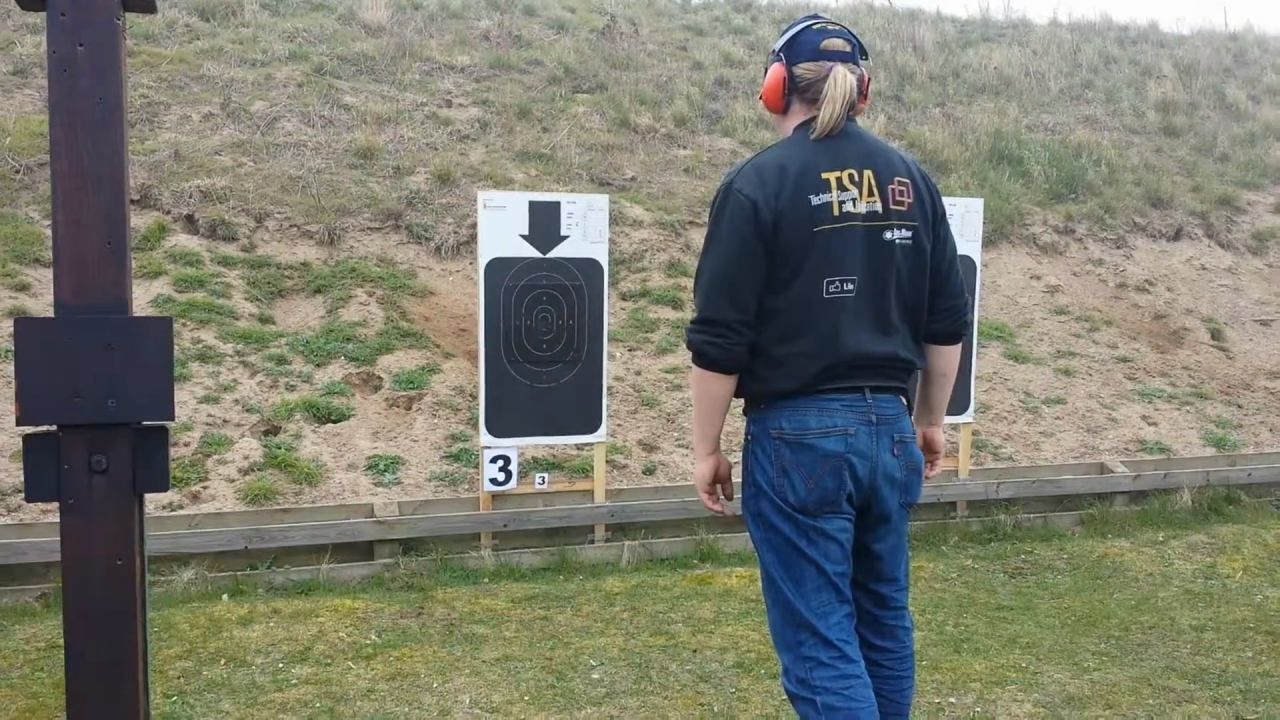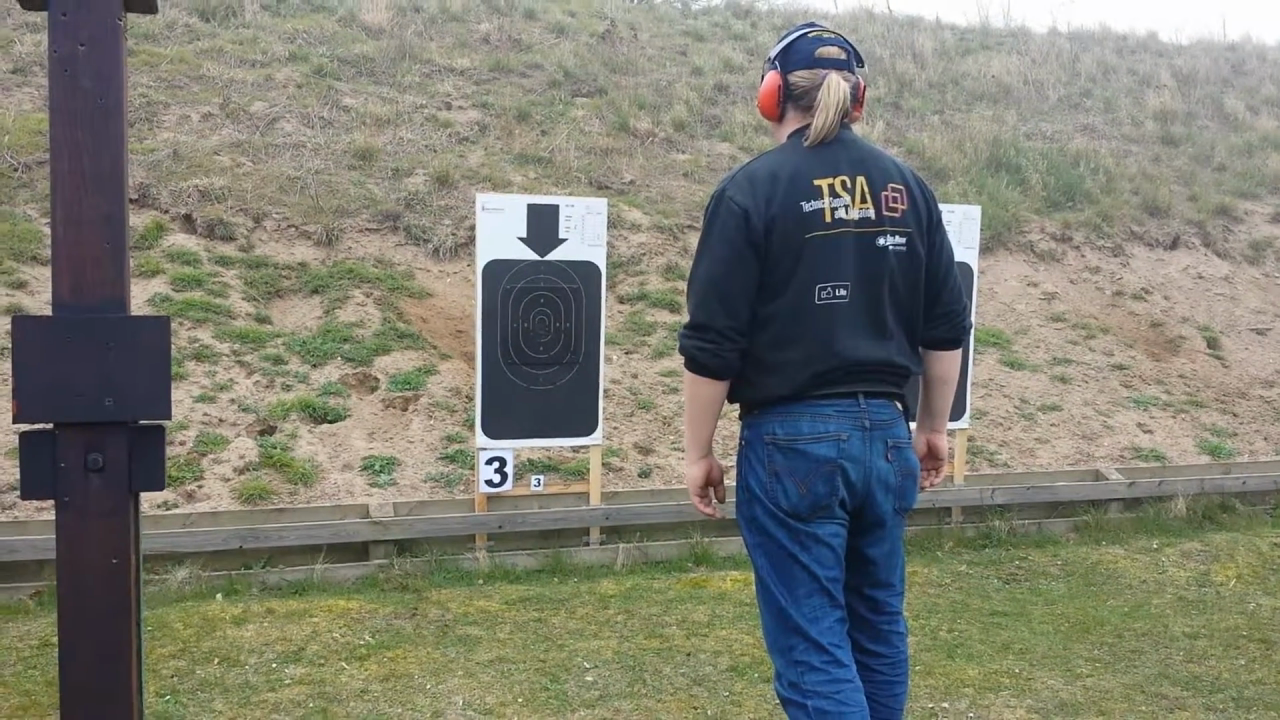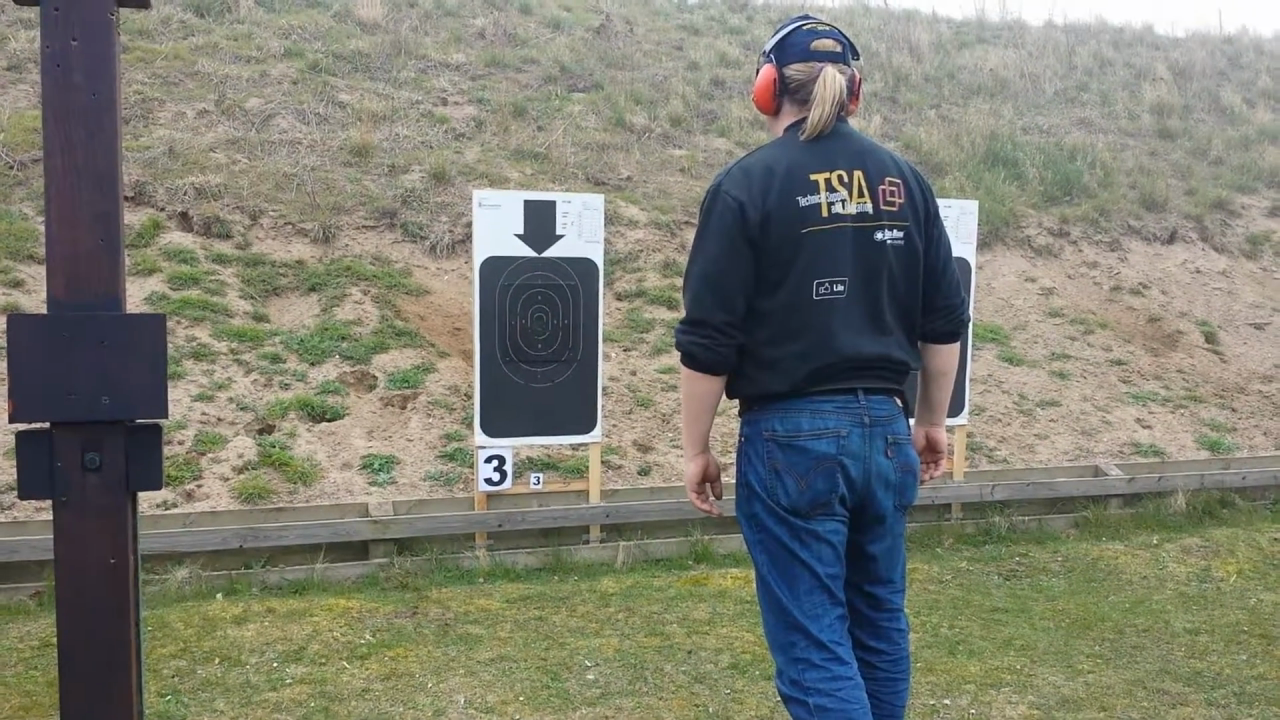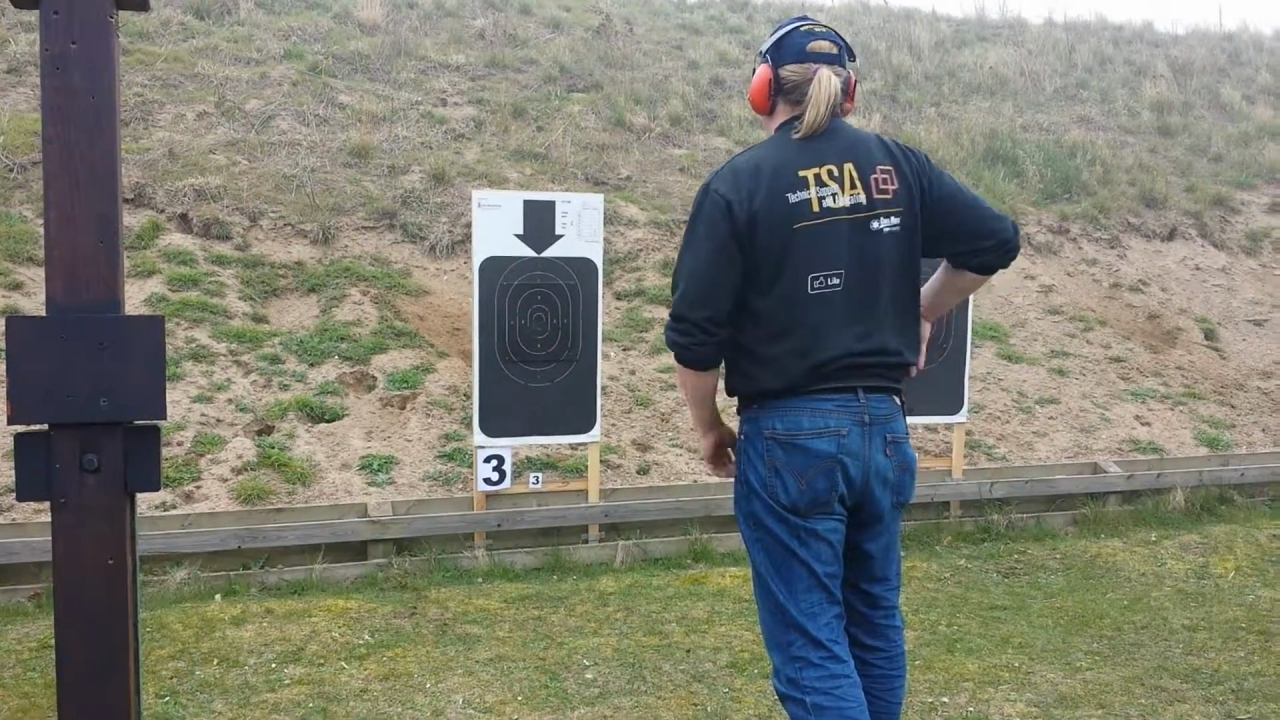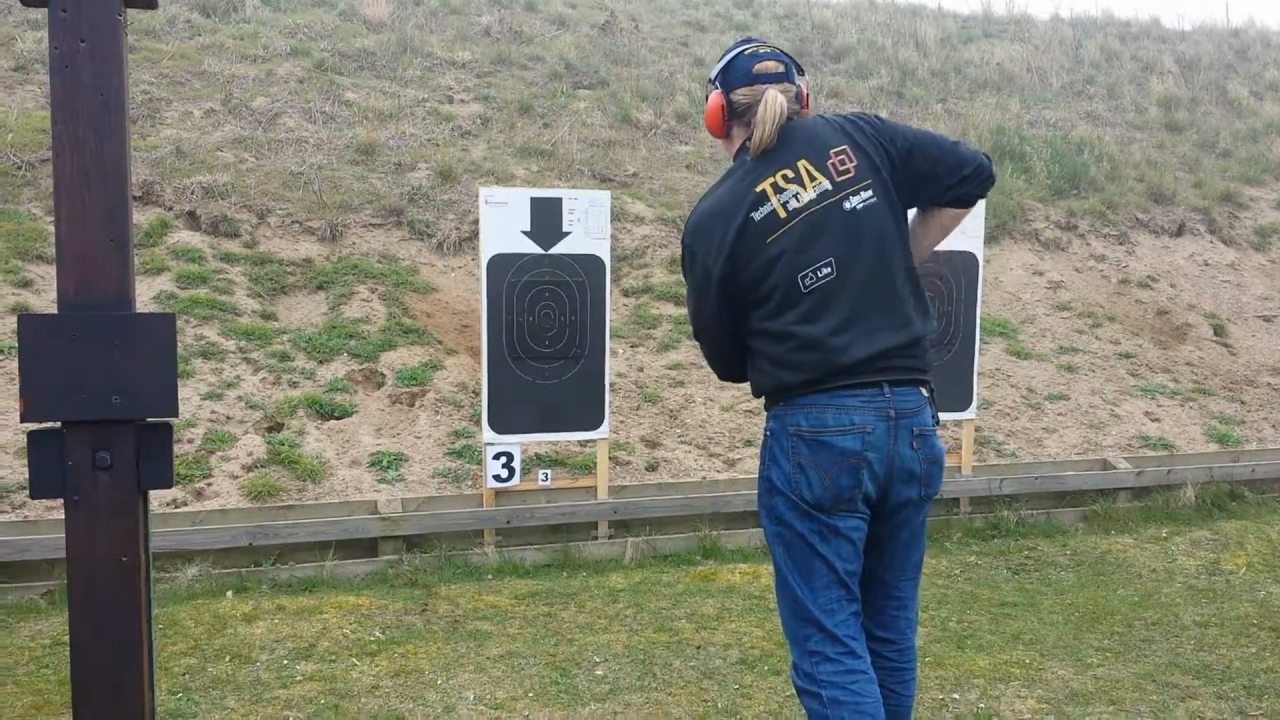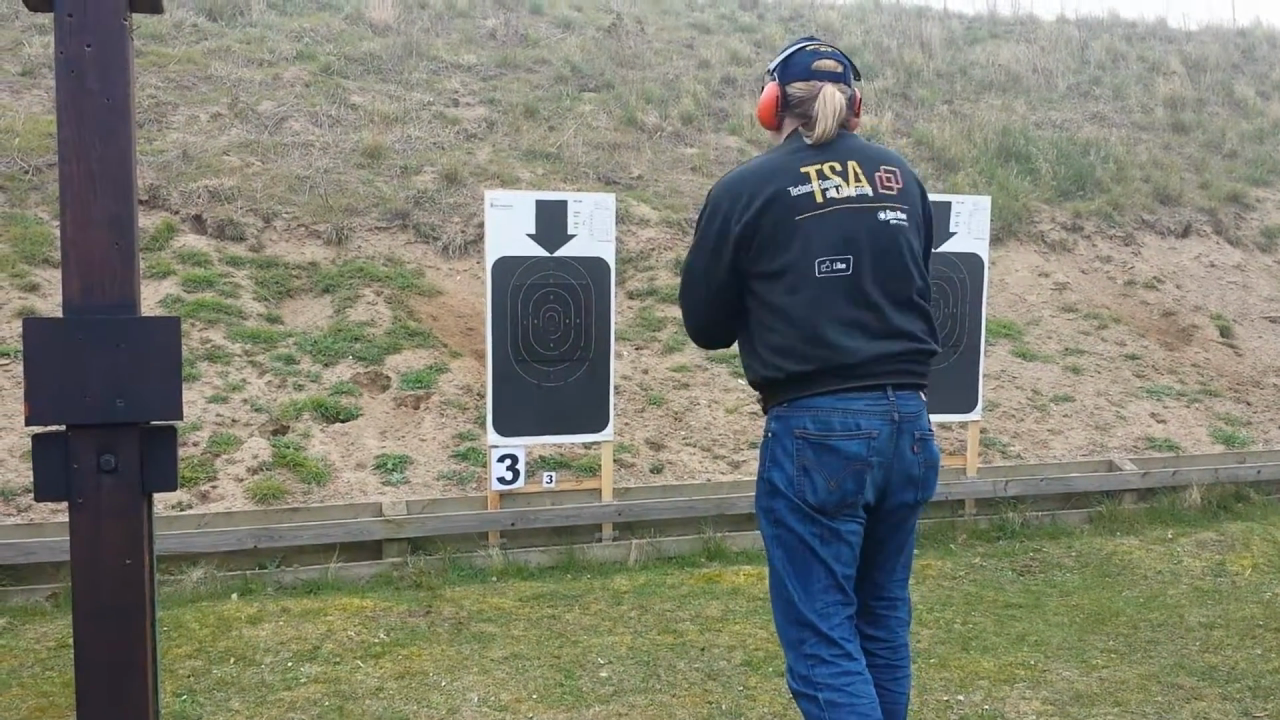
dt=0.7s
person 1, frame 1
left shoulder: (758, 182)
right shoulder: (910, 178)
left elbow: (719, 339)
right elbow: (947, 320)
left wrist: (707, 447)
right wrist: (928, 418)
left hip: (799, 434)
right hip: (887, 427)
left knee: (819, 639)
right knee: (883, 617)
person 1, frame 2
left shoulder: (752, 190)
right shoulder: (906, 186)
left elbow: (711, 343)
right elbow: (946, 327)
left wrist: (698, 452)
right wrist: (933, 427)
left hip: (791, 440)
right hip: (883, 434)
left knee: (810, 644)
right knee: (878, 623)
person 1, frame 3
left shoulder: (747, 184)
right shoulder: (903, 180)
left elbow: (708, 340)
right elbow: (944, 321)
left wrist: (695, 448)
right wrist: (931, 420)
left hip: (792, 437)
right hip: (883, 431)
left knee: (813, 643)
right knee: (880, 622)
person 1, frame 4
left shoulder: (738, 183)
right shoulder: (898, 165)
left elbow: (696, 335)
right elbow: (994, 240)
left wrist: (706, 426)
left hip: (789, 436)
right hip: (882, 429)
left knee: (810, 641)
right knee: (875, 620)
person 1, frame 5
left shoulder: (714, 217)
right shoulder: (858, 138)
left elbow: (727, 359)
right elbow: (971, 174)
right wrist: (895, 263)
left hip: (815, 433)
right hip: (909, 421)
left knee: (828, 637)
right knee: (889, 623)
person 1, frame 6
left shoulder: (741, 191)
right shoulder: (898, 174)
left elbow: (706, 323)
left hip: (815, 431)
right hip: (906, 424)
left knee: (820, 635)
right knee: (882, 621)
